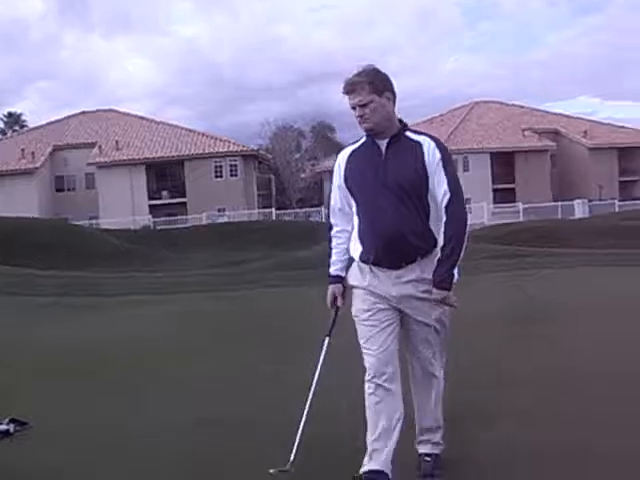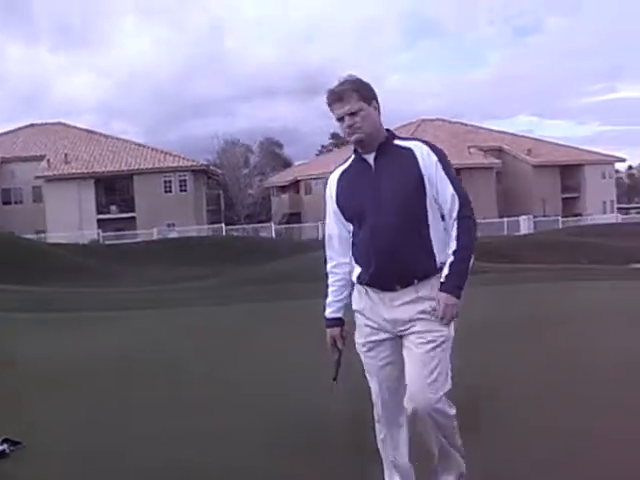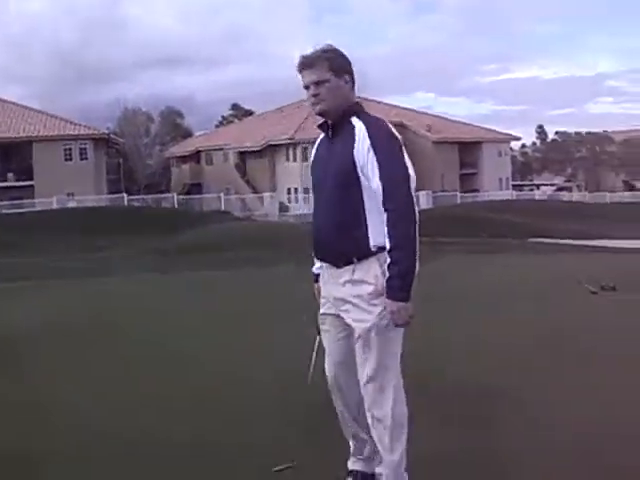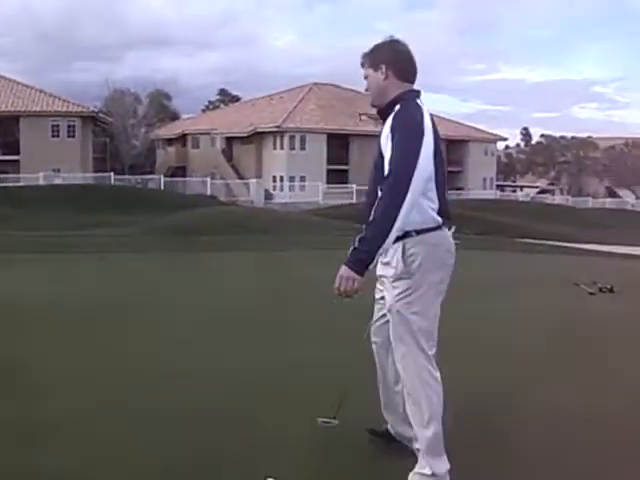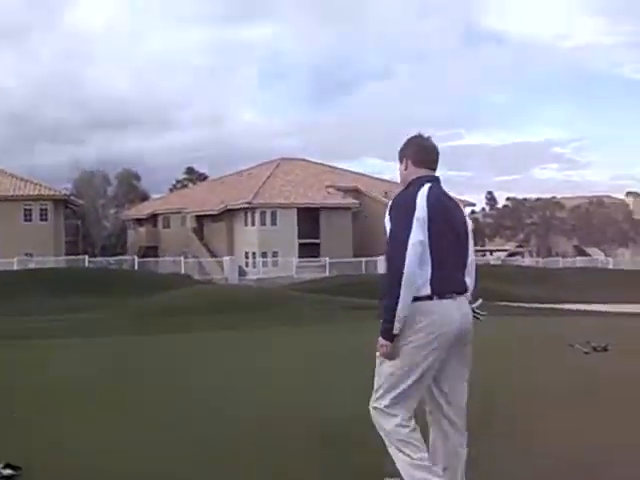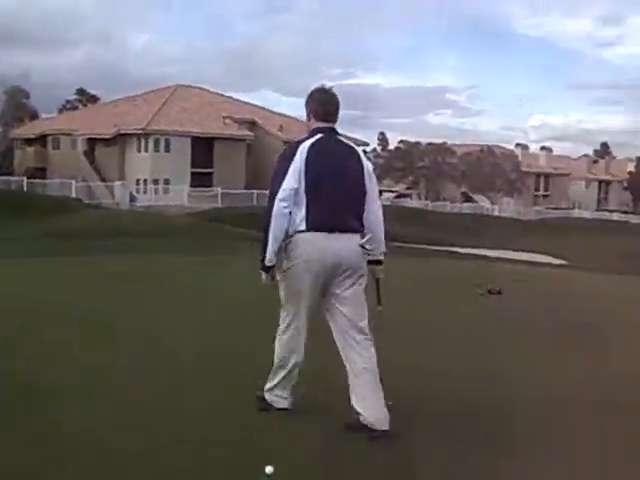
dt=0.4s
person 1, frame 1
left shoulder: (428, 149)
right shoulder: (348, 160)
left elbow: (454, 214)
right elbow: (341, 223)
left wrist: (444, 276)
right wrist: (337, 275)
left hip: (421, 275)
right hip: (370, 280)
left knee: (427, 368)
right knee: (379, 374)
left ankle: (430, 446)
person 1, frame 2
left shoulder: (422, 155)
right shoulder: (339, 181)
left elbow: (462, 218)
right elbow: (338, 253)
left wrist: (452, 286)
right wrist: (334, 313)
left hip: (425, 298)
right hip: (371, 304)
left knee: (425, 398)
right knee: (386, 409)
person 1, frame 3
left shoulder: (372, 133)
right shoulder: (322, 144)
left elbow: (400, 210)
left wrist: (400, 288)
right wrist: (319, 272)
left hip: (373, 276)
right hip: (334, 277)
left knee: (379, 385)
right knee: (339, 378)
person 1, frame 4
left shoulder: (407, 119)
right shoulder: (403, 118)
left elbow: (396, 196)
left wrist: (357, 261)
left hip: (415, 253)
right hip: (401, 251)
left knee: (414, 359)
right knee: (386, 342)
right ankle: (401, 427)
person 1, frame 5
left shoulder: (407, 199)
right shoulder: (454, 206)
left elbow: (402, 264)
left wrist: (388, 328)
left hip: (423, 314)
right hip: (459, 312)
left knee: (387, 406)
right knee: (449, 409)
person 1, frame 6
left shoulder: (296, 153)
right shoulder: (357, 156)
left elbow: (279, 208)
right elbow: (372, 209)
left wrist: (269, 260)
right wrist: (376, 254)
left hip: (307, 247)
right hip: (349, 248)
left knee: (292, 327)
right knee: (355, 333)
left ankle: (277, 395)
right ankle: (375, 416)
